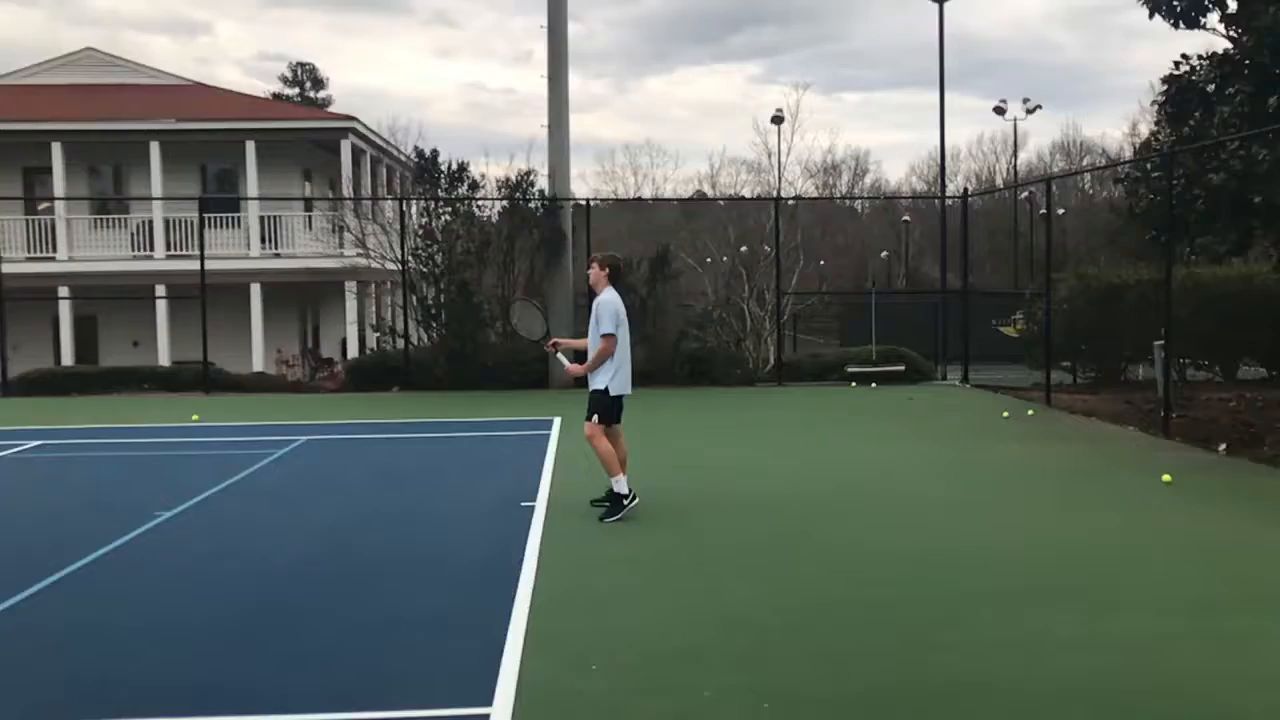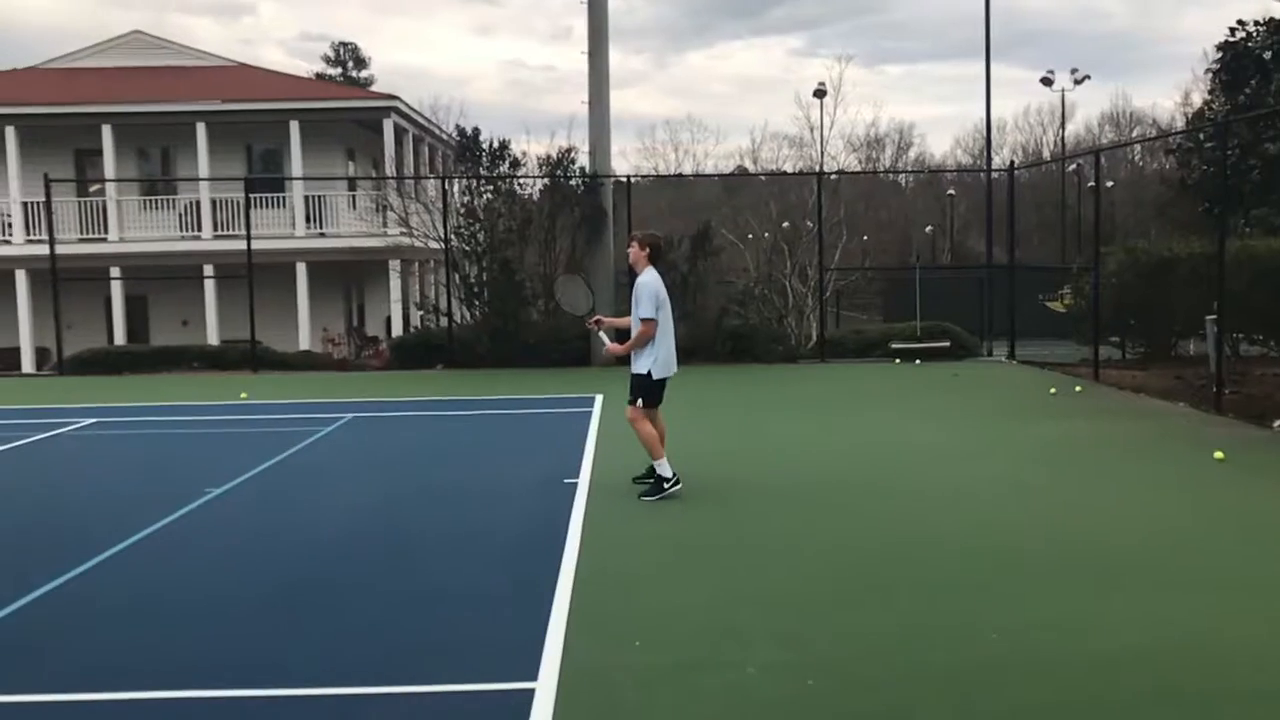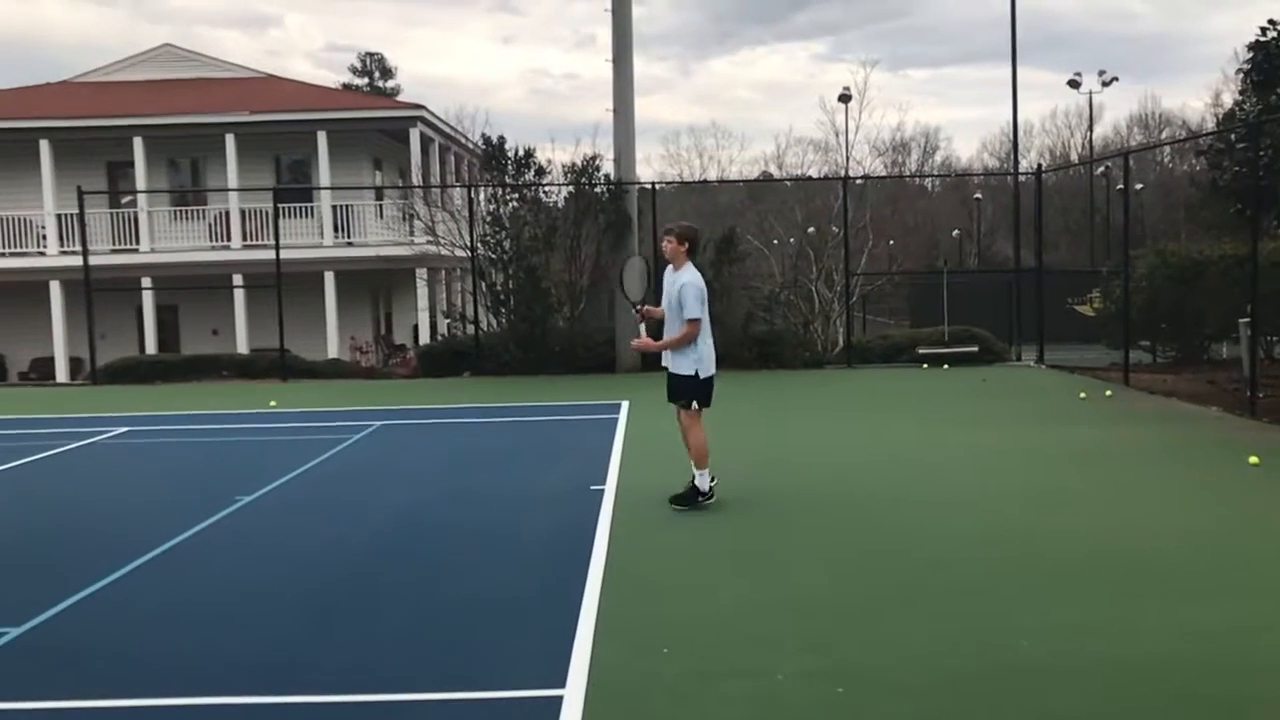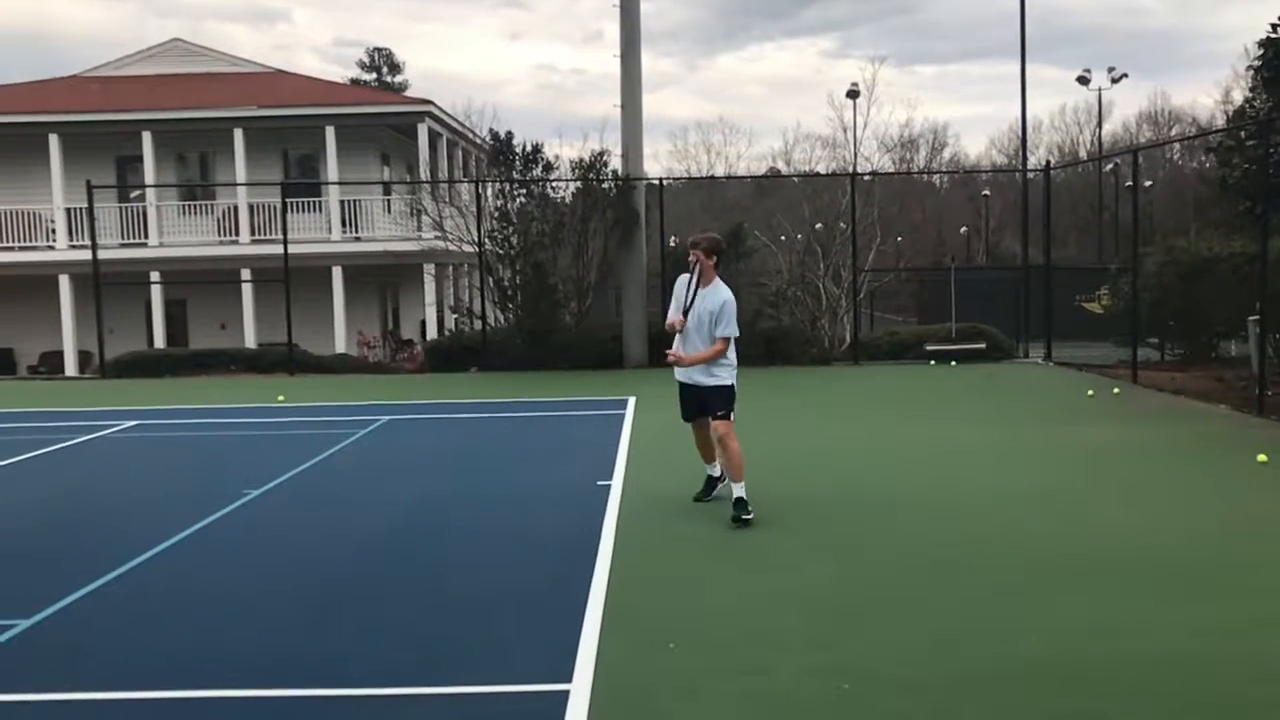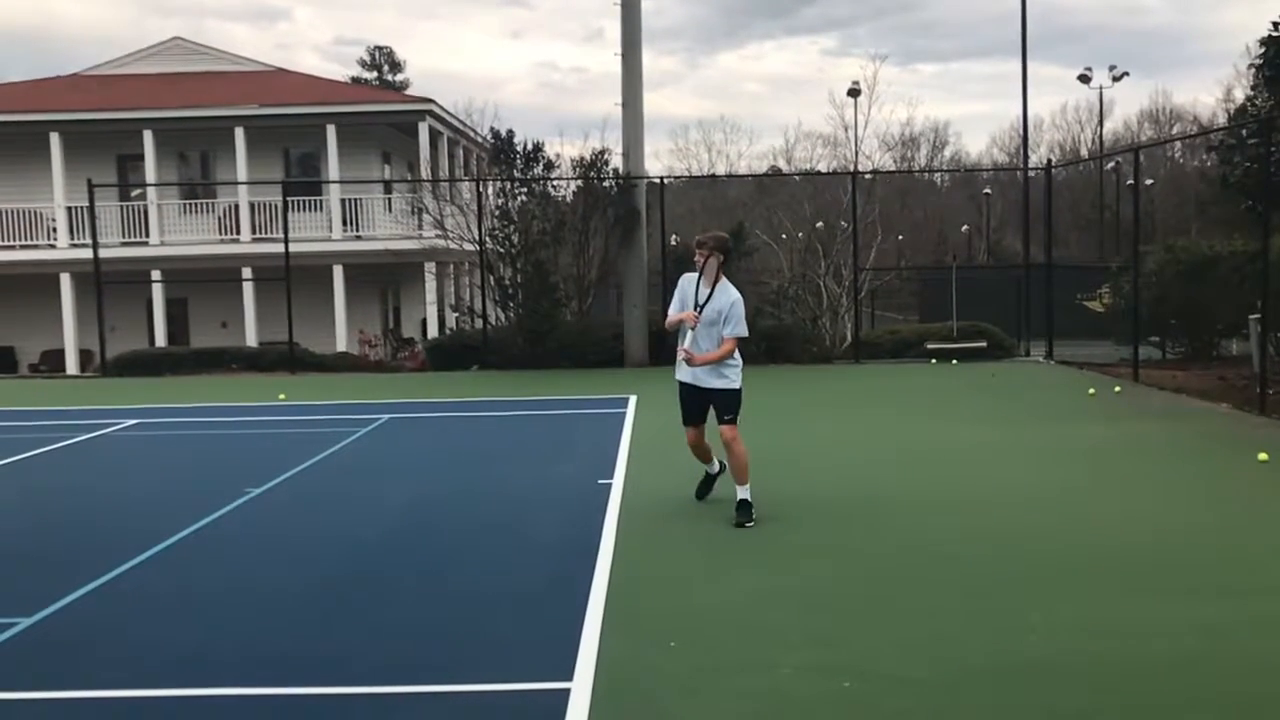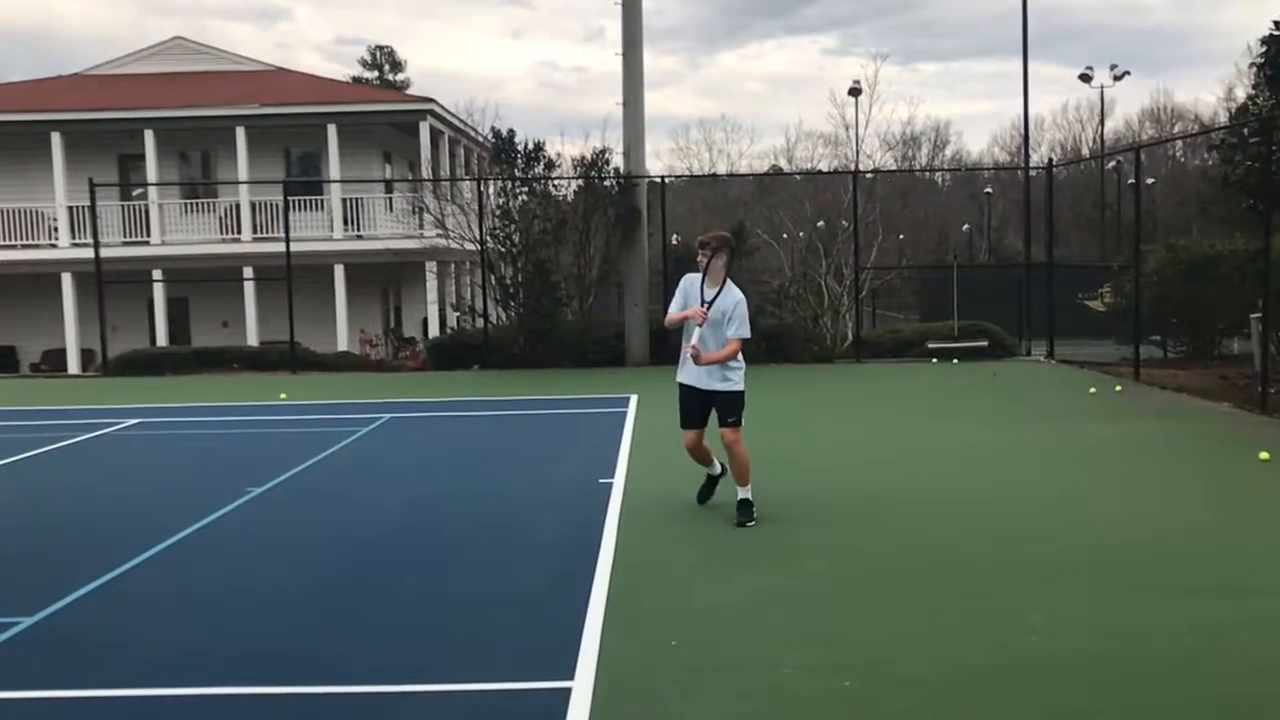
dt=0.4s
person 1, frame 1
left shoulder: (606, 301)
right shoulder: (605, 300)
left elbow: (608, 346)
left wrist: (583, 369)
right wrist: (565, 343)
left hip: (607, 382)
right hip: (610, 381)
left knee: (593, 433)
right knee: (612, 433)
left ankle: (624, 493)
right ankle: (619, 490)
person 1, frame 2
left shoulder: (645, 284)
right shoulder: (649, 280)
left elbow: (648, 329)
left wrist: (622, 349)
right wrist: (608, 321)
left hip: (650, 363)
right hip: (655, 362)
left knee: (636, 416)
right knee: (650, 414)
left ankle: (667, 477)
right ankle: (658, 467)
person 1, frame 3
left shoulder: (690, 282)
right shoulder: (669, 272)
left elbow: (692, 329)
left wrist: (657, 346)
right wrist: (650, 312)
left hip: (693, 364)
right hip: (676, 363)
left knee: (691, 421)
right knee: (684, 420)
left ankle: (703, 488)
right ankle: (701, 477)
person 1, frame 4
left shoulder: (724, 298)
right shoulder: (683, 282)
left elbow: (722, 346)
right elbow: (668, 325)
left wrist: (688, 360)
right wrist: (675, 321)
left hip: (718, 376)
right hip: (688, 376)
left knee: (723, 432)
right knee: (699, 430)
left ankle: (740, 498)
right ankle: (715, 475)
person 1, frame 5
left shoulder: (732, 298)
right shoulder: (686, 281)
left elbow: (730, 345)
right elbow: (668, 323)
left wrist: (699, 360)
right wrist: (683, 316)
left hip: (724, 378)
right hip: (689, 378)
left knee: (729, 436)
right knee: (693, 439)
left ankle: (744, 500)
right ankle: (713, 469)
person 1, frame 6
left shoulder: (735, 298)
right shoulder: (688, 282)
left elbow: (734, 347)
right elbow: (668, 322)
left wrist: (705, 359)
right wrist: (688, 313)
left hip: (727, 381)
right hip: (691, 379)
left knee: (731, 439)
right knee: (691, 442)
left ankle: (745, 500)
right ankle: (715, 471)
